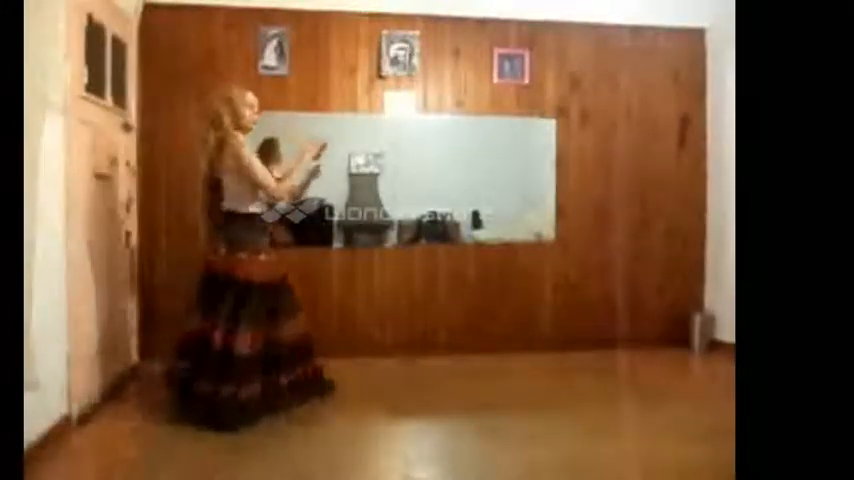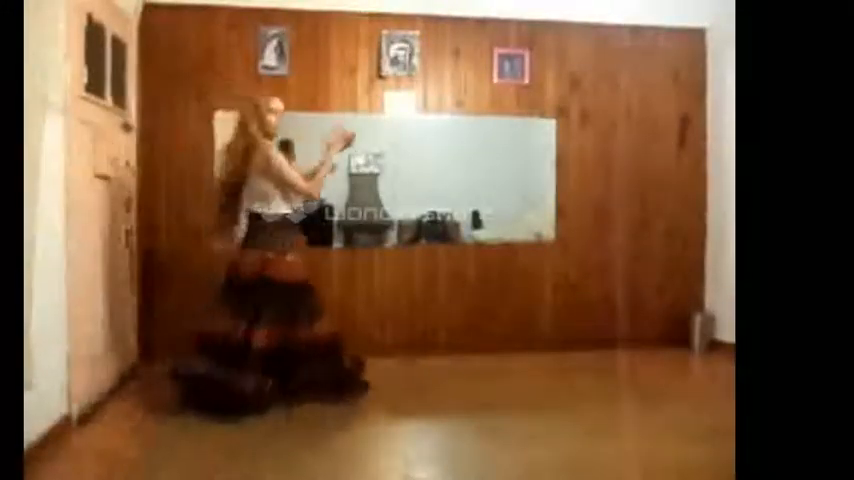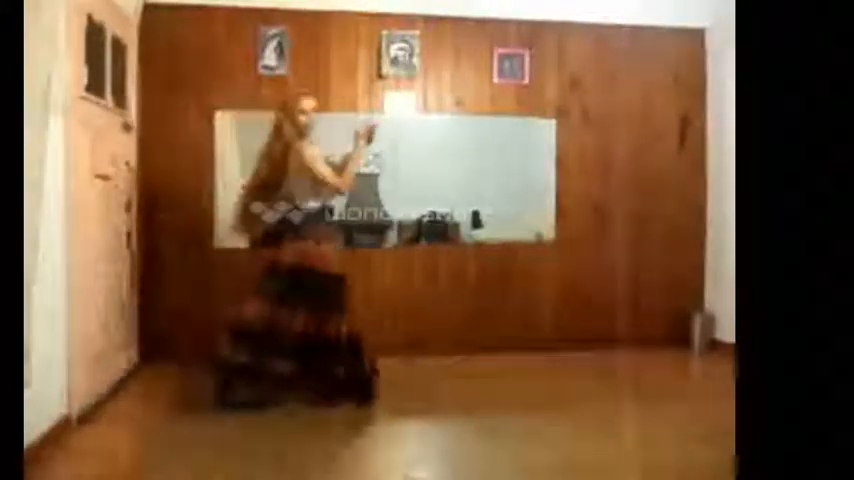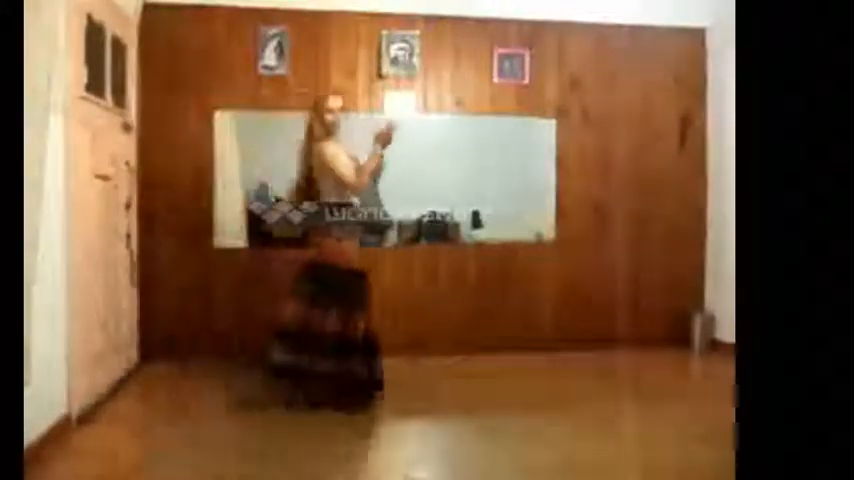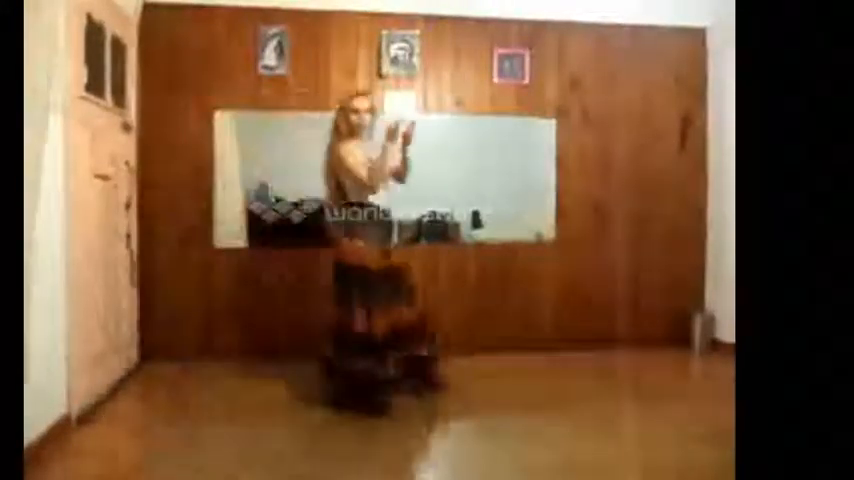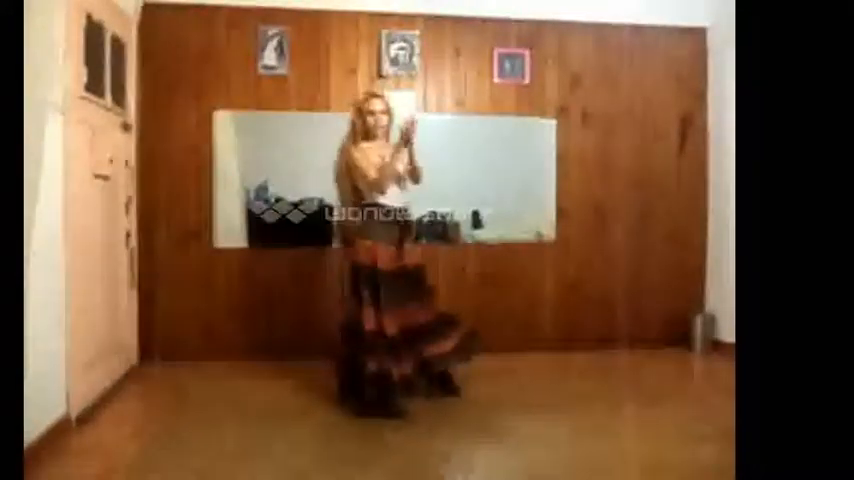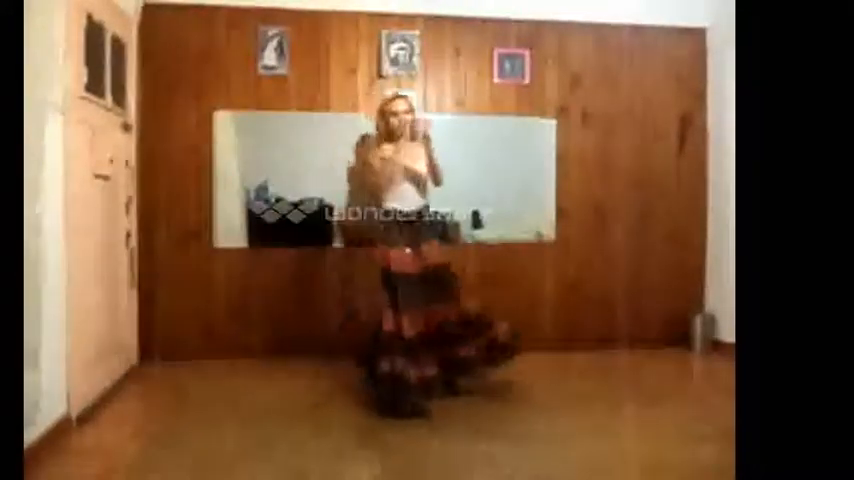
dt=0.2s
person 1, frame 1
left shoulder: (230, 146)
right shoulder: (236, 145)
left elbow: (269, 190)
right elbow: (278, 193)
left wrist: (307, 166)
right wrist: (304, 160)
left hip: (239, 238)
right hip: (246, 241)
left knee: (248, 322)
right knee: (240, 325)
right ankle: (224, 403)
person 1, frame 2
left shoulder: (261, 148)
right shoulder: (267, 151)
left elbow: (300, 185)
right elbow: (309, 190)
left wrist: (328, 156)
right wrist: (330, 154)
left hip: (270, 237)
right hip: (274, 242)
person 1, frame 3
left shoulder: (289, 149)
right shoulder: (303, 149)
left elbow: (337, 173)
right elbow: (340, 185)
left wrist: (358, 146)
right wrist: (360, 148)
left hip: (305, 225)
right hip: (311, 230)
person 1, frame 4
left shoulder: (333, 147)
right shoulder: (325, 147)
left elbow: (364, 178)
right elbow: (358, 183)
left wrist: (380, 150)
right wrist: (377, 149)
left hip: (339, 226)
right hip: (336, 230)
left knee: (336, 302)
right knee: (340, 301)
person 1, frame 5
left shoulder: (371, 148)
right shoulder: (343, 148)
left elbow: (401, 177)
right elbow: (372, 182)
left wrist: (402, 148)
right wrist: (391, 146)
left hip: (377, 227)
right hip: (359, 230)
left knee: (383, 299)
right knee: (363, 303)
right ankle: (361, 387)
person 1, frame 6
left shoulder: (395, 147)
right shoulder: (355, 150)
left elbow: (416, 179)
right elbow: (378, 183)
left wrist: (410, 148)
right wrist: (397, 149)
left hip: (402, 226)
right hip: (375, 229)
left knee: (411, 297)
right knee: (380, 305)
left ankle: (422, 374)
right ankle: (378, 387)
person 1, frame 7
left shoulder: (420, 148)
right shoulder: (378, 151)
left elbow: (438, 181)
right elbow: (375, 185)
left wrist: (426, 146)
right wrist: (398, 151)
left hip: (423, 226)
right hip: (394, 228)
left knee: (438, 293)
right knee: (403, 302)
left ankle: (437, 374)
right ankle: (402, 384)
